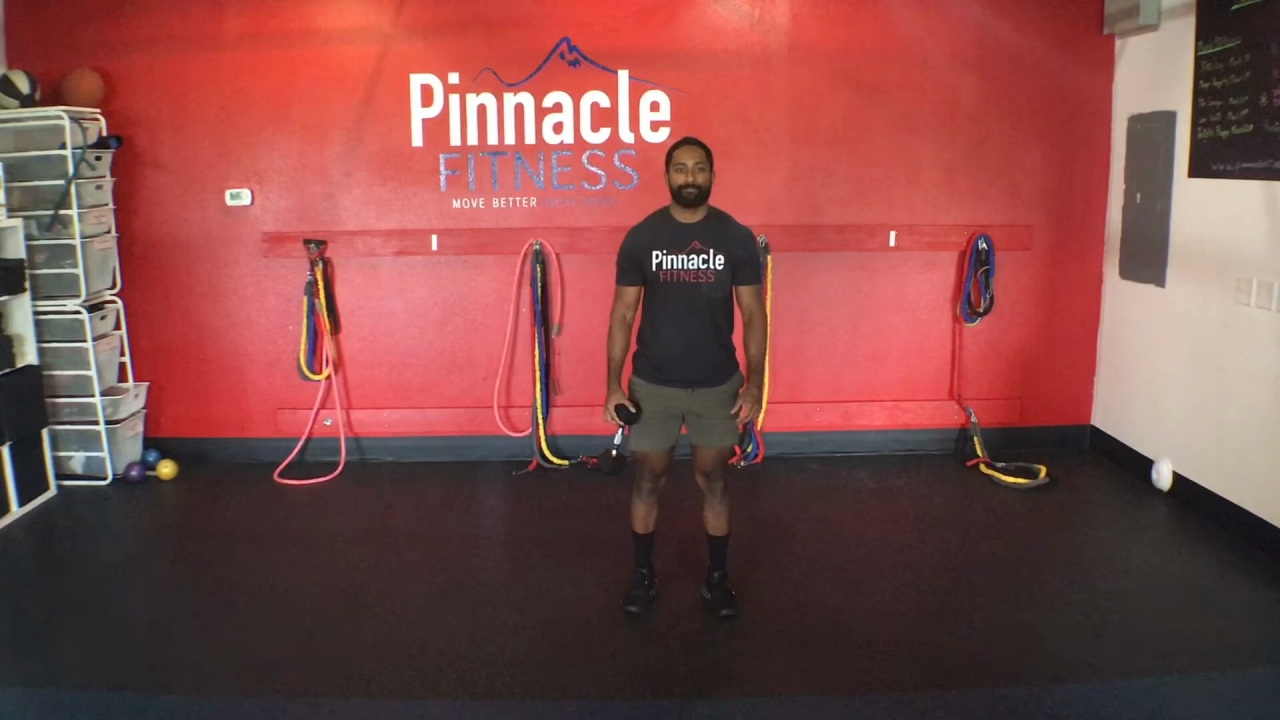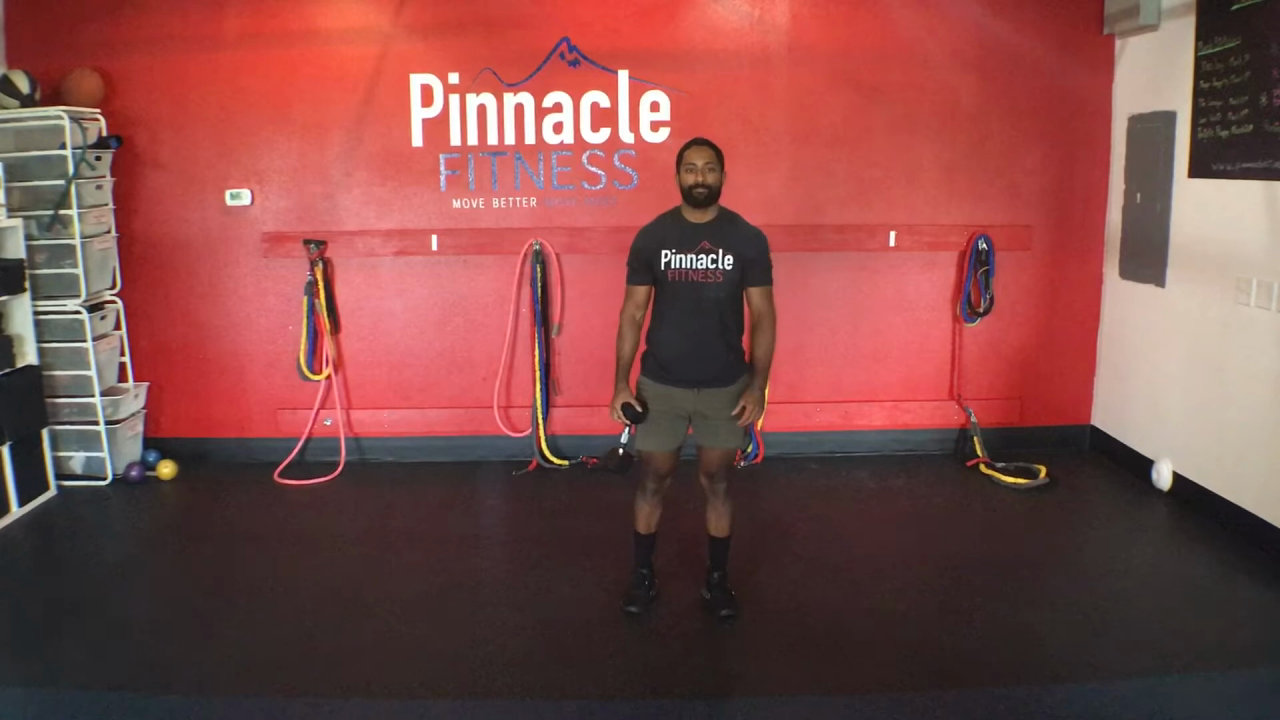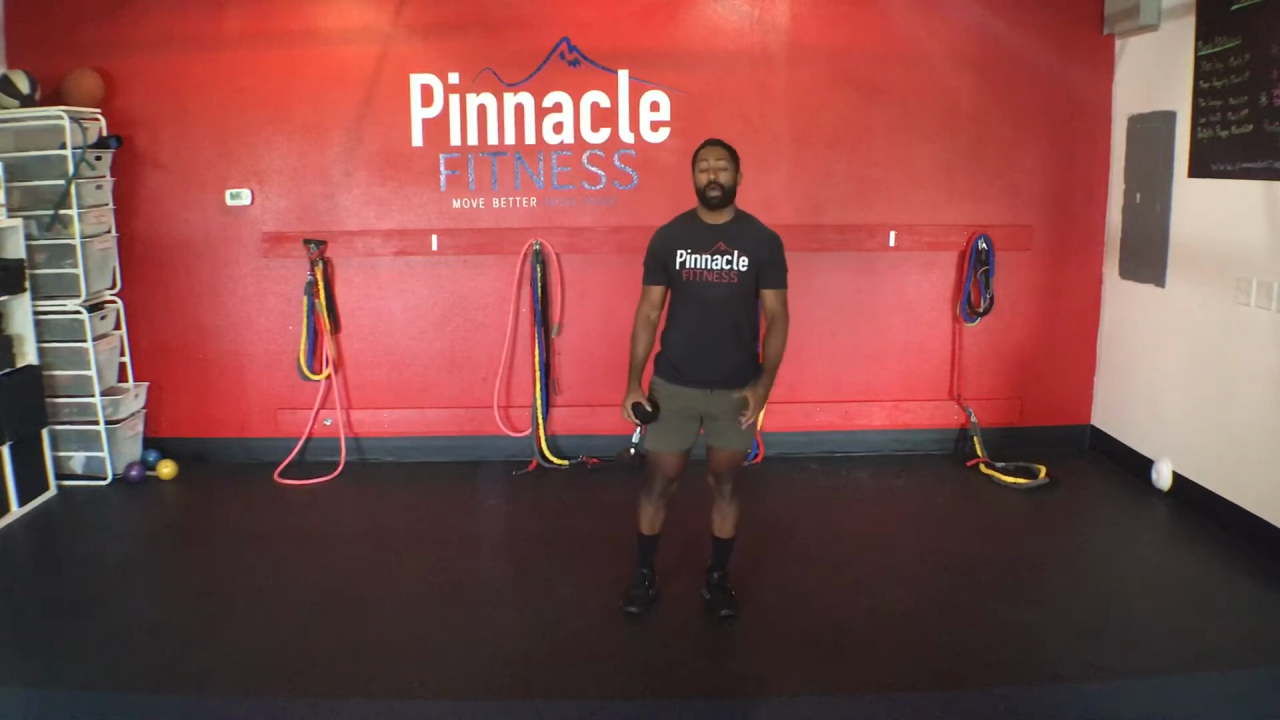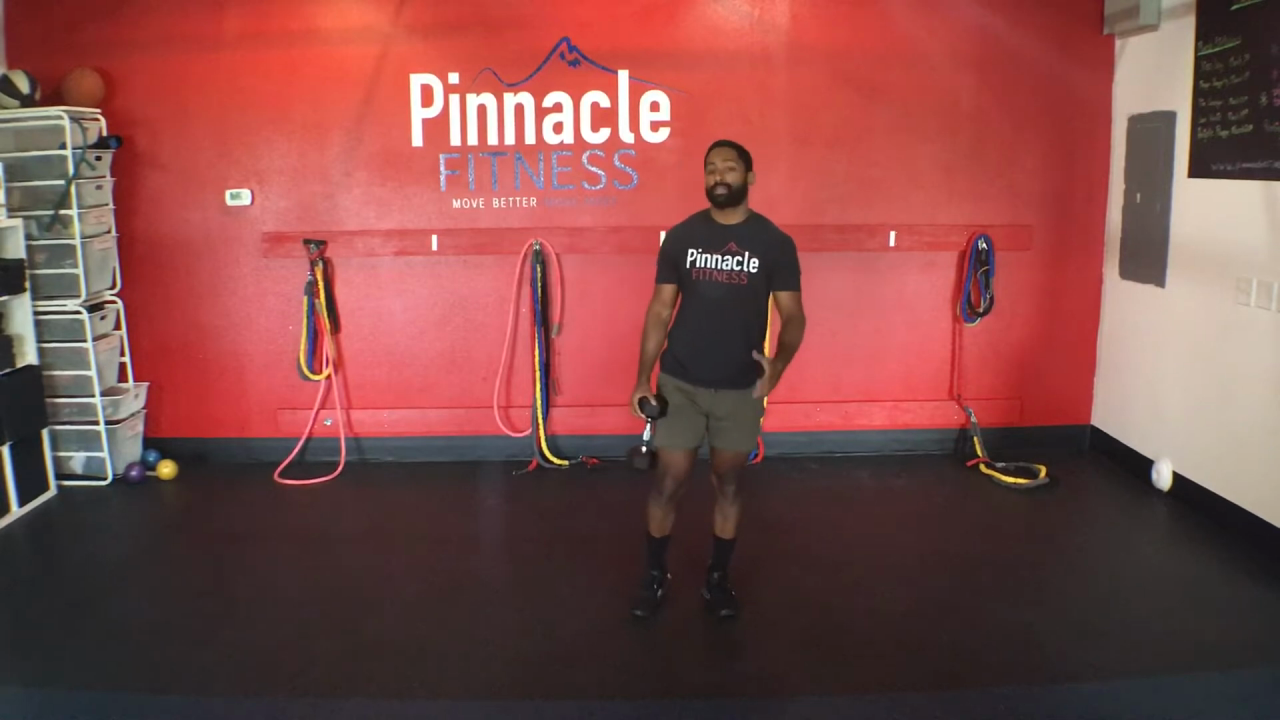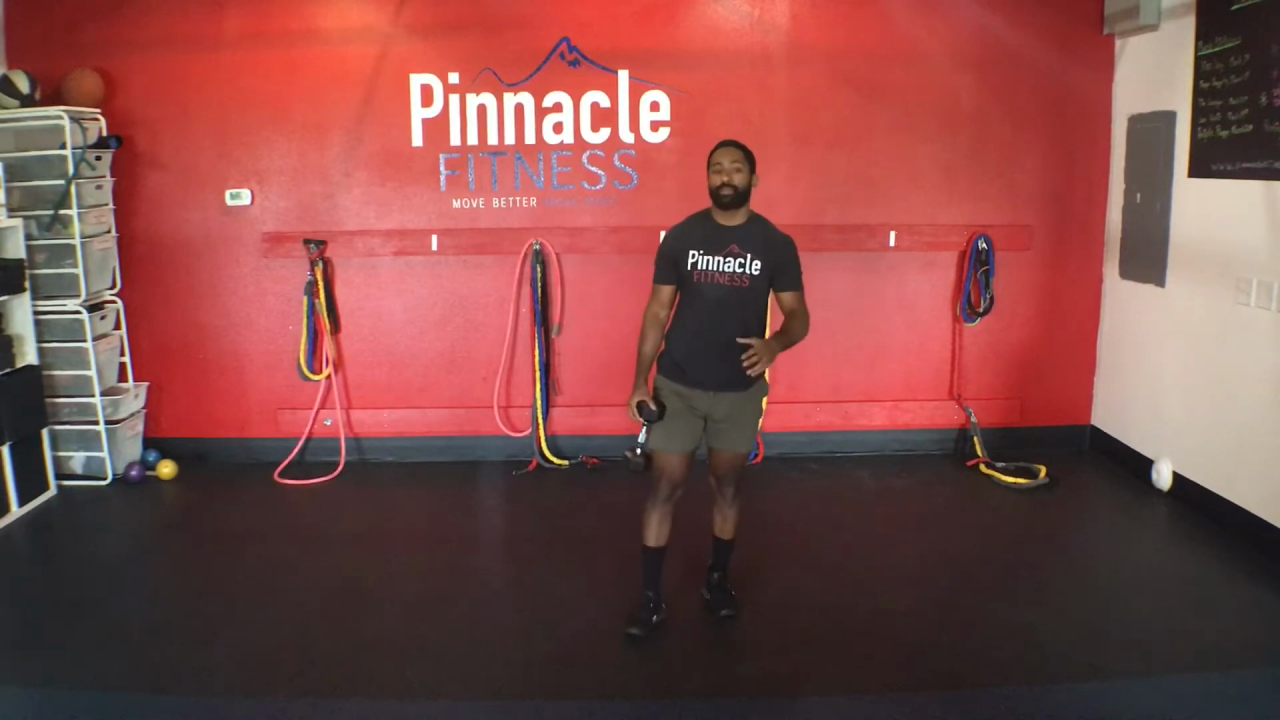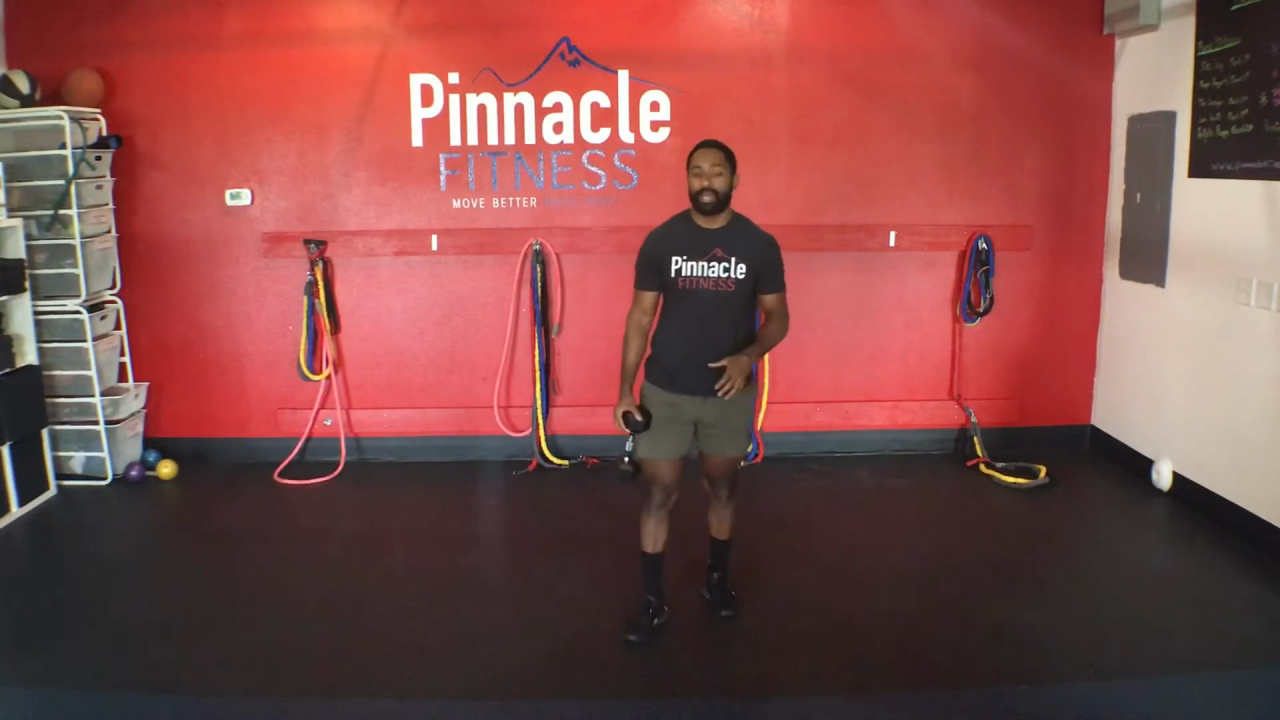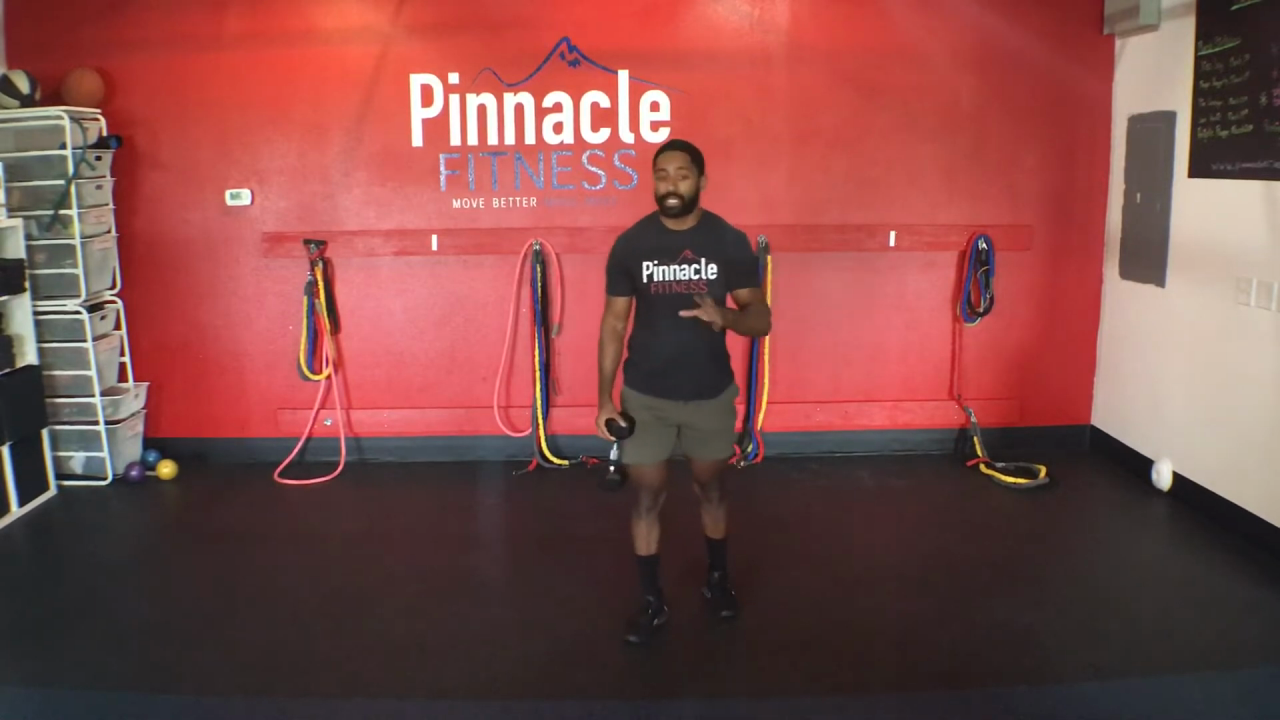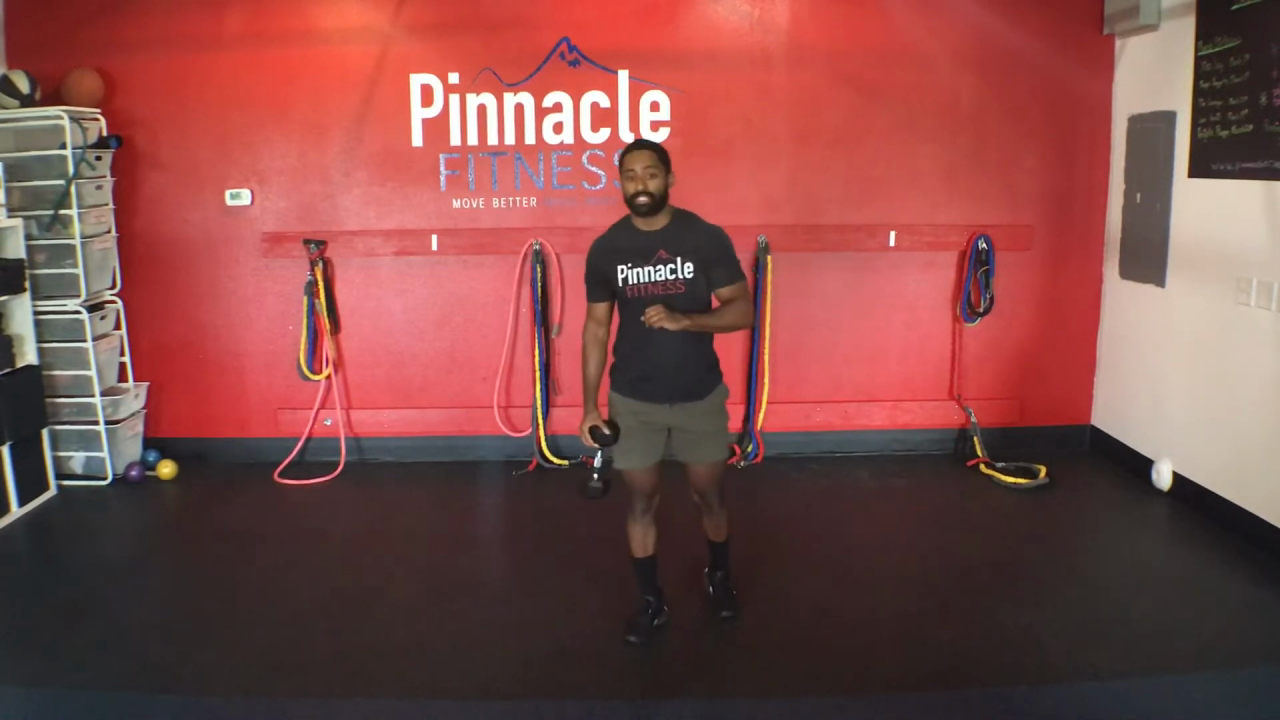
dt=0.3s
person 1, frame 1
left shoulder: (737, 237)
right shoulder: (640, 237)
left elbow: (753, 314)
right elbow: (623, 314)
left wrist: (755, 383)
right wrist: (613, 385)
left hip: (717, 384)
right hip: (653, 383)
left knee: (713, 481)
right knee: (648, 480)
left ankle: (717, 577)
right ankle: (643, 574)
person 1, frame 2
left shoulder: (748, 238)
right shoulder: (651, 237)
left elbow: (763, 315)
right elbow: (633, 312)
left wrist: (758, 386)
right wrist: (621, 383)
left hip: (725, 386)
right hip: (660, 383)
left knee: (717, 483)
right knee: (653, 481)
left ankle: (717, 578)
right ankle: (643, 575)
person 1, frame 3
left shoulder: (763, 241)
right shoulder: (668, 237)
left elbow: (776, 317)
right elbow: (648, 312)
left wrist: (764, 382)
right wrist: (633, 382)
left hip: (734, 387)
right hip: (674, 384)
left knee: (724, 484)
right knee: (660, 482)
left ankle: (717, 578)
right ankle: (645, 574)
person 1, frame 4
left shoulder: (775, 244)
right shoulder: (680, 237)
left elbow: (793, 315)
right elbow: (659, 311)
left wrist: (780, 362)
right wrist: (643, 379)
left hip: (741, 388)
right hip: (680, 383)
left knee: (728, 485)
right knee: (669, 483)
left ankle: (717, 578)
right ankle: (655, 574)
person 1, frame 5
left shoulder: (776, 243)
right shoulder: (680, 237)
left elbow: (798, 314)
right elbow: (658, 310)
left wrist: (774, 345)
right wrist: (641, 380)
left hip: (739, 389)
right hip: (677, 385)
left knee: (727, 485)
right knee: (665, 487)
left ankle: (717, 578)
right ankle: (651, 596)
person 1, frame 6
left shoulder: (759, 245)
right shoulder: (661, 241)
left elbow: (777, 318)
right elbow: (640, 317)
left wrist: (747, 356)
right wrist: (626, 389)
left hip: (728, 393)
right hip: (665, 391)
left knee: (721, 488)
right knee: (660, 494)
left ankle: (717, 578)
right ankle: (653, 600)
person 1, frame 7
left shoulder: (730, 242)
right shoulder: (630, 244)
left elbow: (760, 317)
right elbow: (614, 322)
left wrist: (724, 316)
right wrist: (605, 397)
left hip: (711, 394)
right hip: (645, 395)
left knee: (710, 489)
right knee: (648, 497)
left ankle: (717, 576)
right ankle: (652, 600)
person 1, frame 8
left shoulder: (707, 238)
right shoulder: (605, 249)
left elbow: (743, 311)
right elbow: (596, 327)
left wrist: (683, 320)
right wrist: (590, 405)
left hip: (700, 395)
right hip: (633, 399)
left knee: (709, 493)
right knee: (642, 500)
left ankle: (719, 573)
right ankle: (651, 601)
